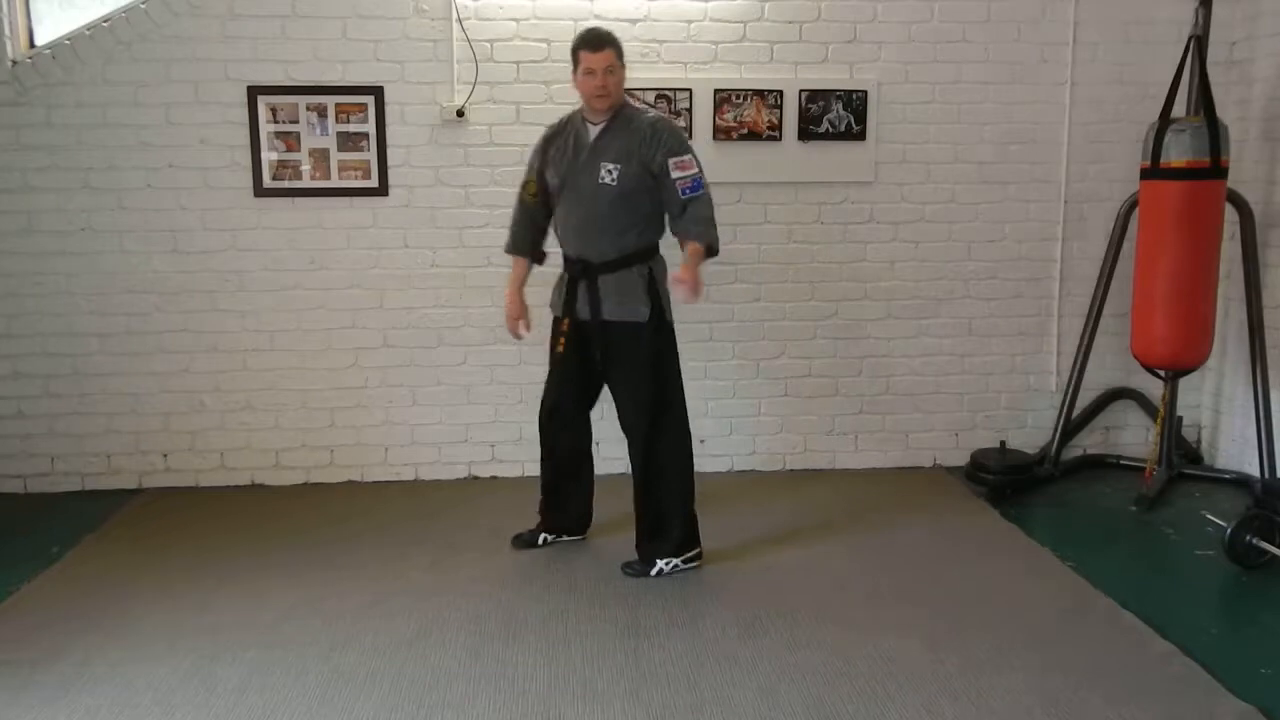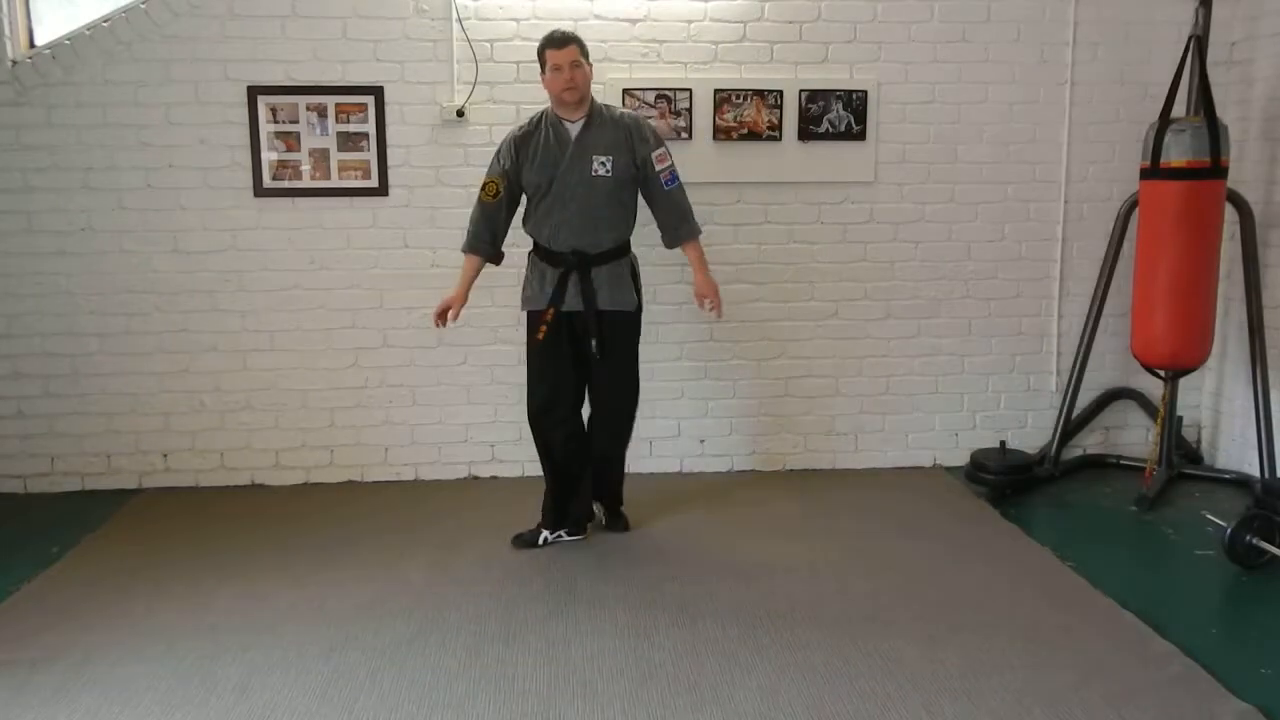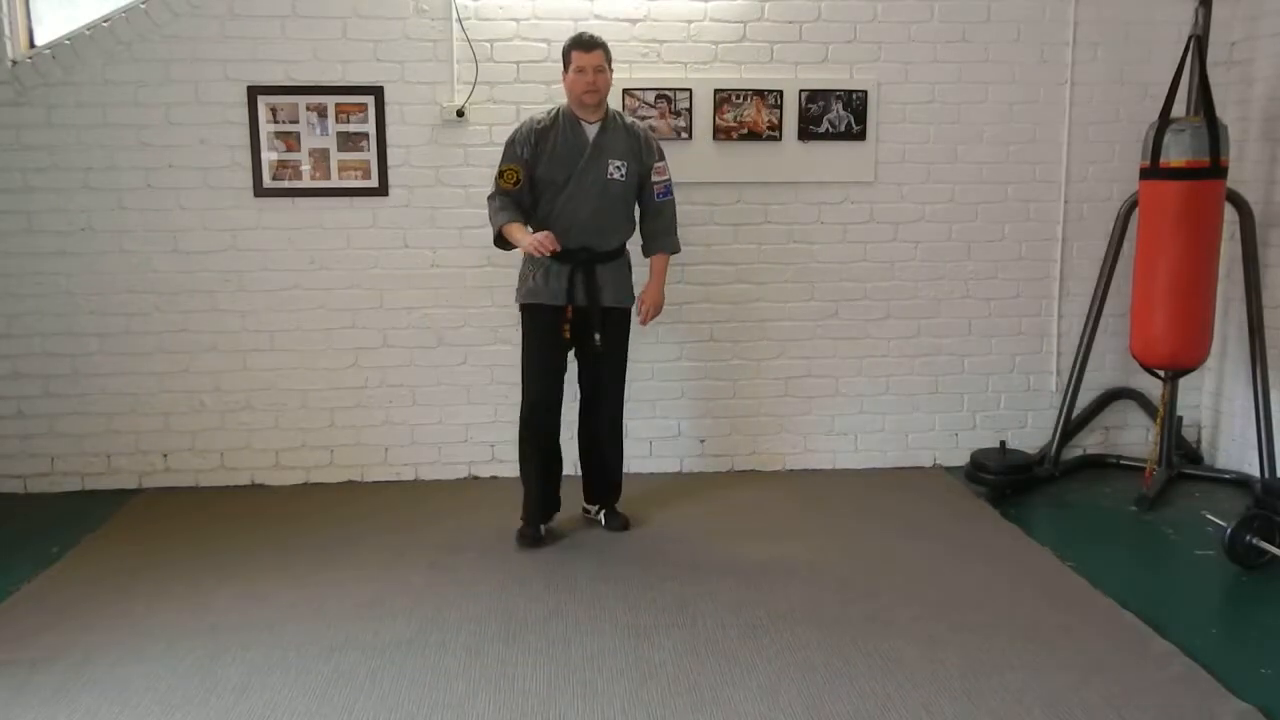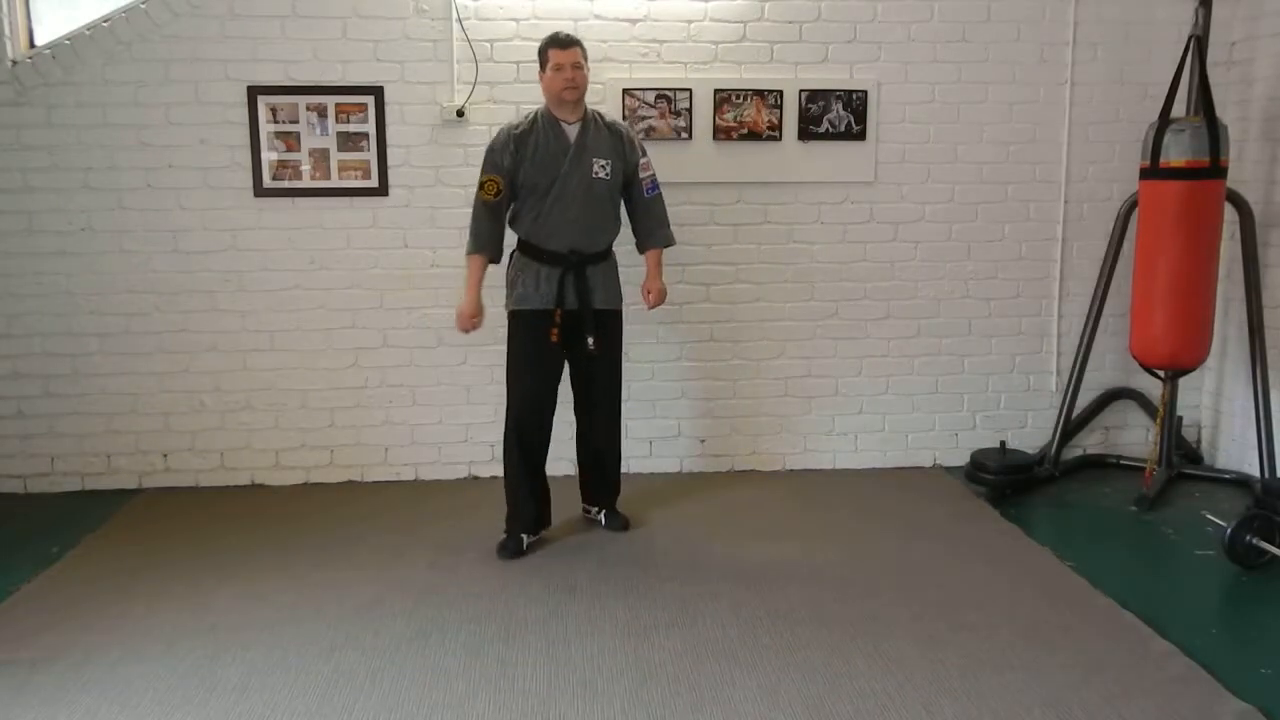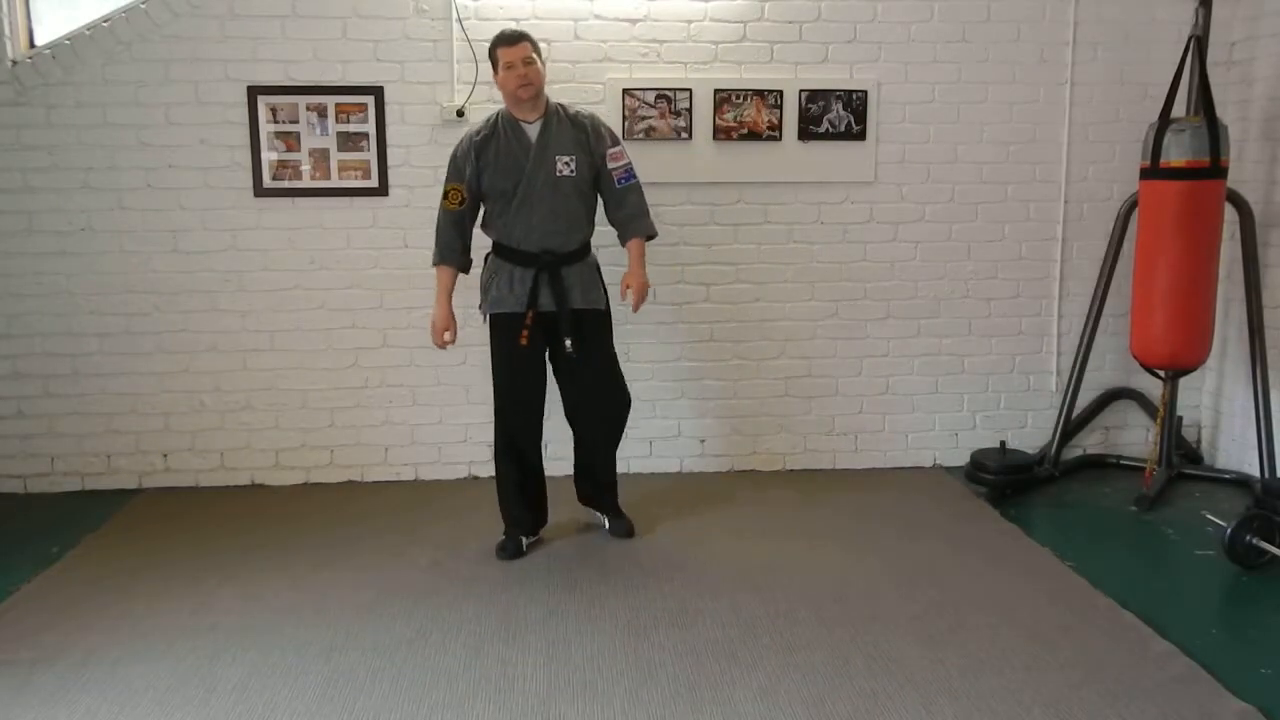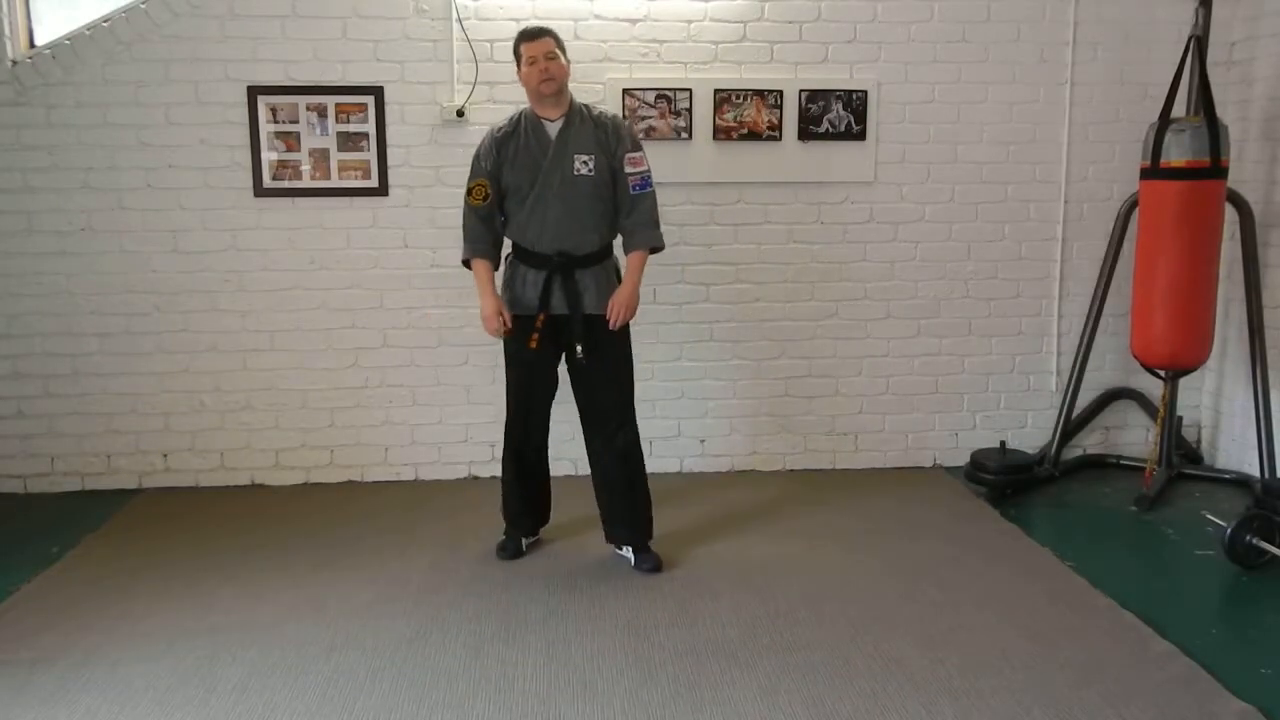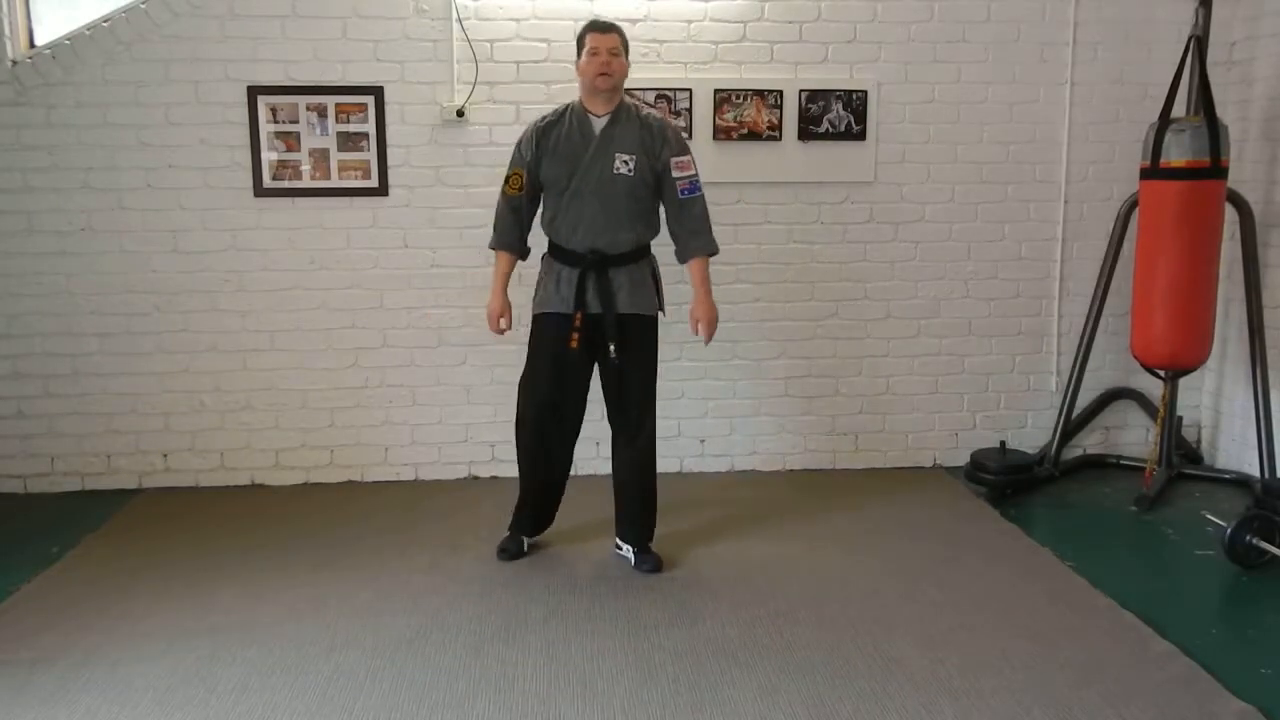
dt=0.4s
person 1, frame 1
left shoulder: (657, 134)
right shoulder: (554, 139)
left elbow: (694, 211)
right elbow: (529, 218)
left wrist: (690, 263)
right wrist: (515, 289)
left hip: (634, 297)
right hip: (575, 293)
left knee: (651, 421)
right knee: (561, 413)
left ankle: (673, 545)
right ankle: (563, 521)
person 1, frame 2
left shoulder: (630, 131)
right shoulder: (522, 142)
left elbow: (670, 202)
right elbow: (490, 215)
left wrist: (699, 270)
right wrist: (462, 288)
left hip: (612, 284)
right hip: (549, 285)
left knee: (615, 403)
right knee: (551, 408)
left ankle: (605, 497)
right ankle: (565, 517)
person 1, frame 3
left shoulder: (638, 140)
right shoulder: (533, 135)
left elbow: (658, 215)
right elbow: (503, 199)
left wrist: (656, 282)
right wrist: (524, 238)
left hip: (609, 282)
right hip: (547, 281)
left knee: (604, 397)
right knee: (540, 397)
left ankle: (601, 499)
right ankle: (537, 508)
person 1, frame 4
left shoulder: (618, 138)
right shoulder: (513, 140)
left elbow: (646, 206)
right elbow: (487, 216)
left wrist: (654, 271)
right wrist: (471, 291)
left hip: (598, 282)
right hip: (535, 284)
left knee: (600, 402)
right knee: (528, 407)
left ankle: (600, 499)
right ankle: (524, 521)
person 1, frame 5
left shoulder: (587, 130)
right shoulder: (476, 146)
left elbow: (624, 199)
right elbow: (453, 225)
left wrist: (636, 265)
right wrist: (443, 304)
left hip: (577, 282)
right hip: (512, 288)
left knee: (603, 402)
right knee: (516, 413)
left ankle: (600, 496)
right ankle: (522, 524)
person 1, frame 6
left shoulder: (611, 132)
right shoulder: (499, 143)
left elbow: (639, 213)
right elbow: (481, 224)
left wrist: (630, 284)
right wrist: (488, 293)
left hip: (597, 287)
right hip: (528, 290)
left knee: (611, 416)
right knee: (525, 417)
left ankle: (630, 534)
right ankle: (523, 524)
person 1, frame 7
left shoulder: (657, 134)
right shoulder: (543, 134)
left elbow: (687, 215)
right elbow: (513, 214)
left wrist: (701, 292)
right wrist: (498, 290)
left hip: (630, 289)
right hip: (561, 288)
left knee: (633, 420)
right knee: (542, 411)
left ankle: (633, 536)
right ankle: (528, 523)
